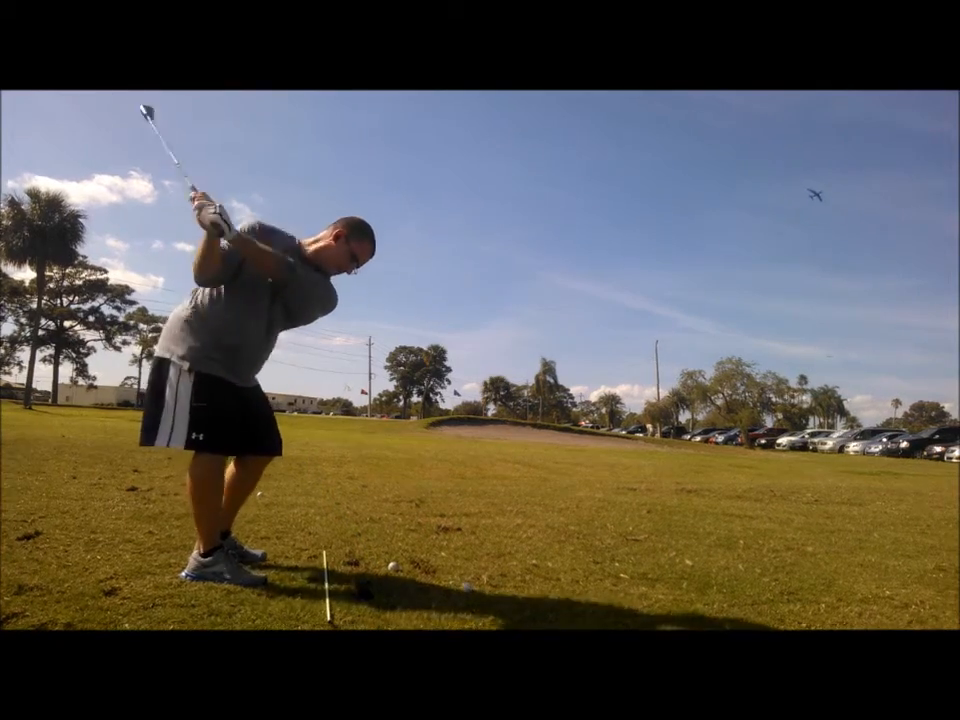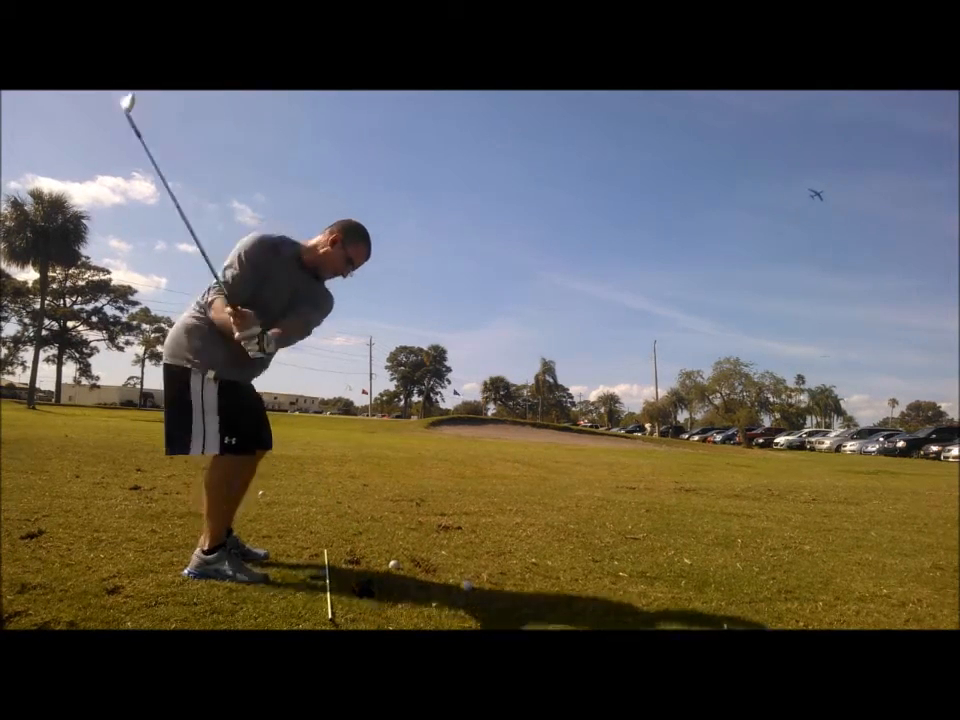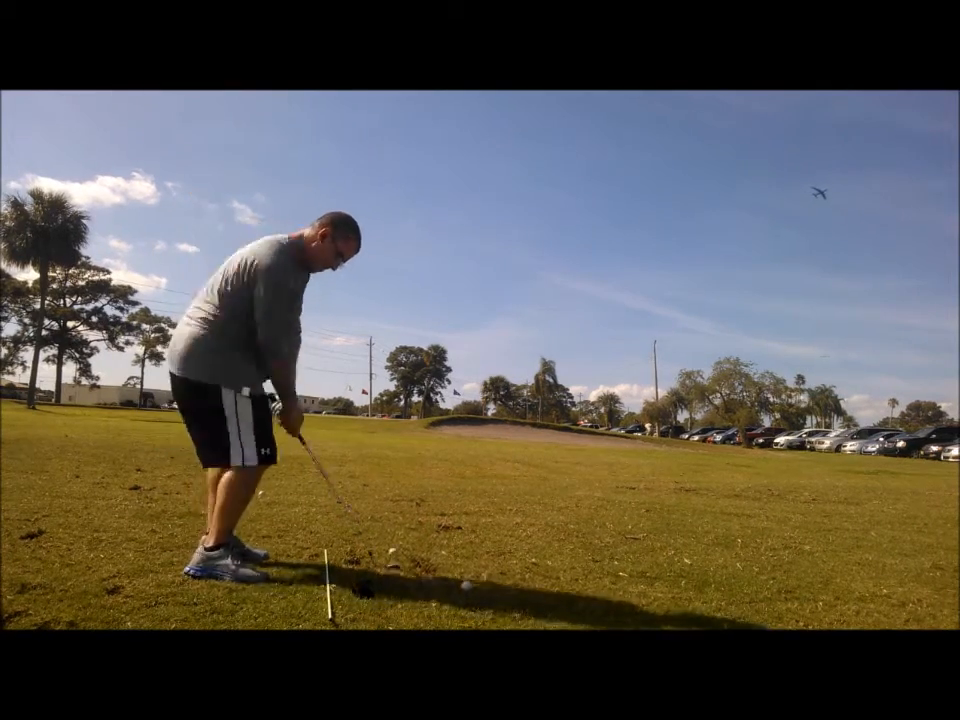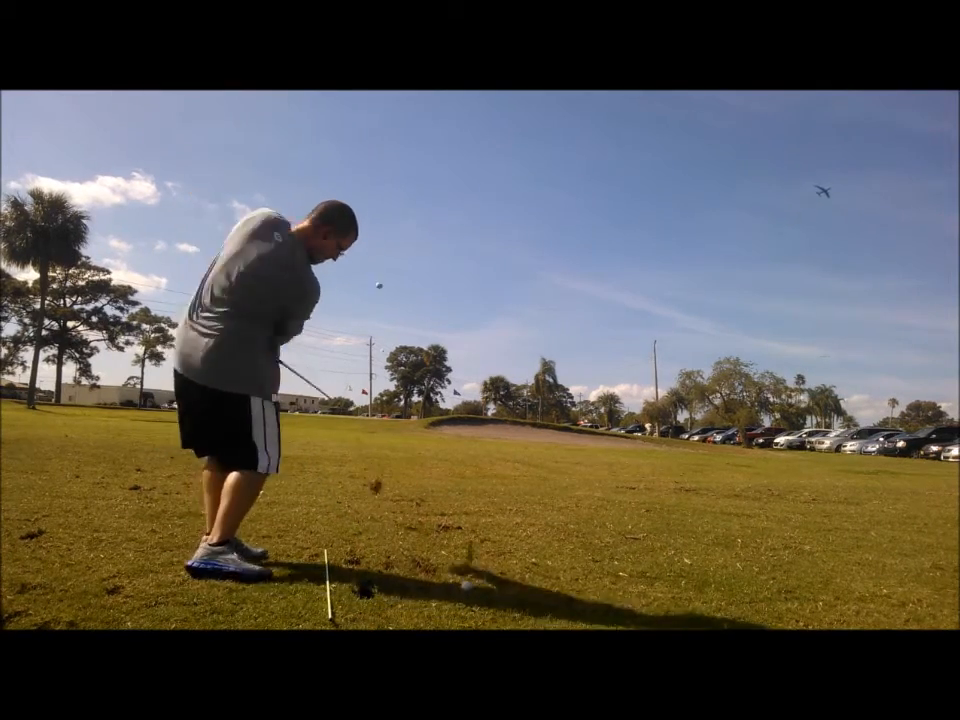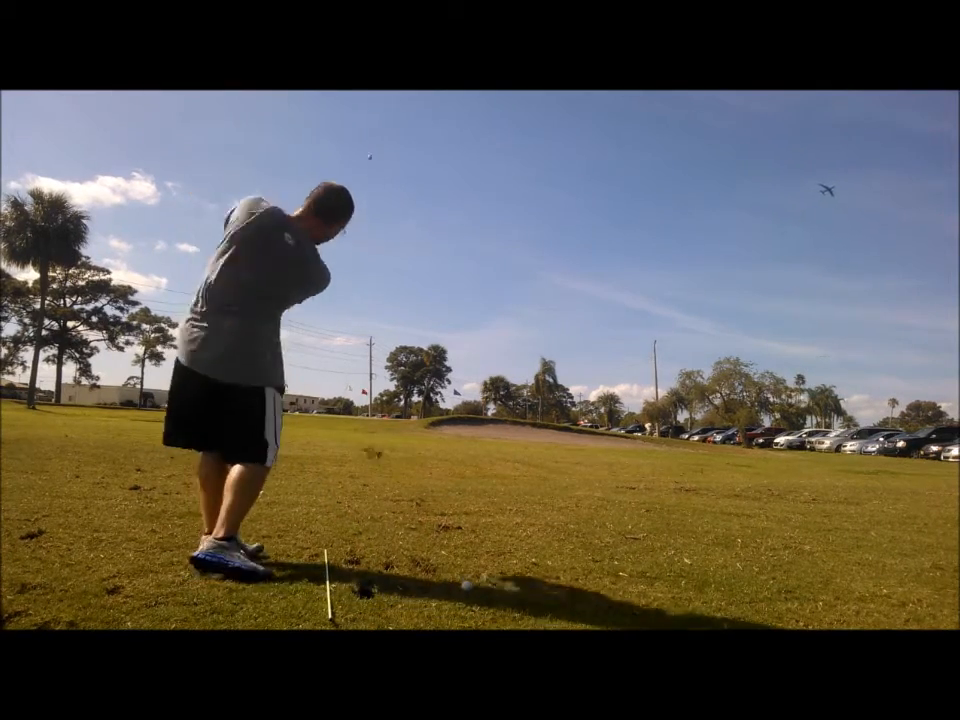
dt=0.1s
person 1, frame 1
left shoulder: (321, 297)
right shoulder: (260, 235)
left elbow: (278, 269)
right elbow: (205, 275)
left wrist: (226, 228)
right wrist: (212, 230)
left hip: (236, 369)
right hip: (190, 352)
left knee: (257, 452)
right knee: (210, 447)
left ankle: (218, 538)
right ankle: (207, 557)
person 1, frame 2
left shoulder: (319, 298)
right shoulder: (266, 247)
left elbow: (294, 327)
right elbow: (219, 300)
left wrist: (269, 339)
right wrist: (237, 325)
left hip: (232, 369)
right hip: (197, 355)
left knee: (250, 450)
right knee: (230, 449)
left ankle: (220, 538)
right ankle: (210, 554)
person 1, frame 3
left shoulder: (279, 248)
right shoulder: (280, 267)
left elbow: (285, 340)
right elbow: (275, 346)
left wrist: (286, 400)
right wrist: (289, 400)
left hip: (193, 361)
right hip: (217, 367)
left knee: (226, 454)
right knee: (250, 457)
left ankle: (219, 538)
right ankle: (212, 552)
person 1, frame 4
left shoulder: (261, 221)
right shoulder: (305, 285)
right wrist: (266, 378)
left hip: (192, 358)
right hip: (237, 370)
left knee: (219, 451)
right knee: (255, 460)
left ankle: (218, 535)
right ankle: (215, 548)
person 1, frame 5
left shoulder: (254, 210)
right shoulder: (316, 273)
left hip: (195, 349)
right hip: (250, 365)
left knee: (212, 448)
right knee: (253, 457)
left ankle: (213, 535)
right ankle: (221, 541)
